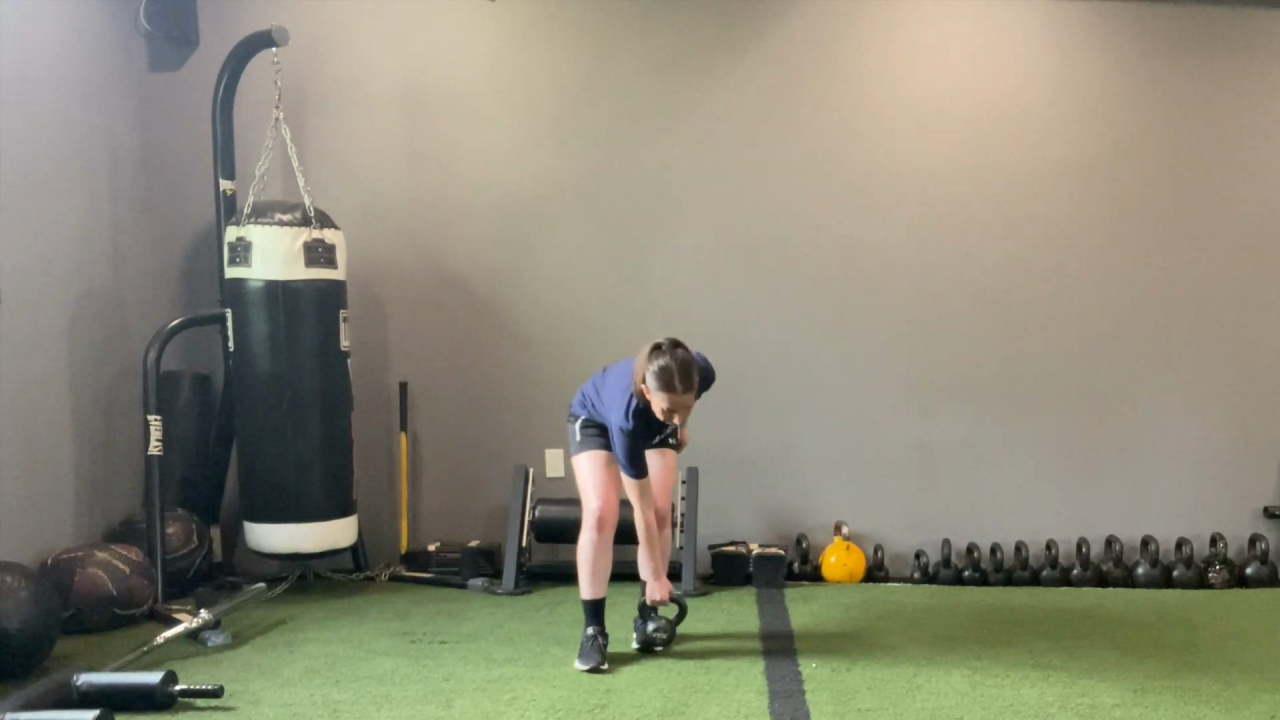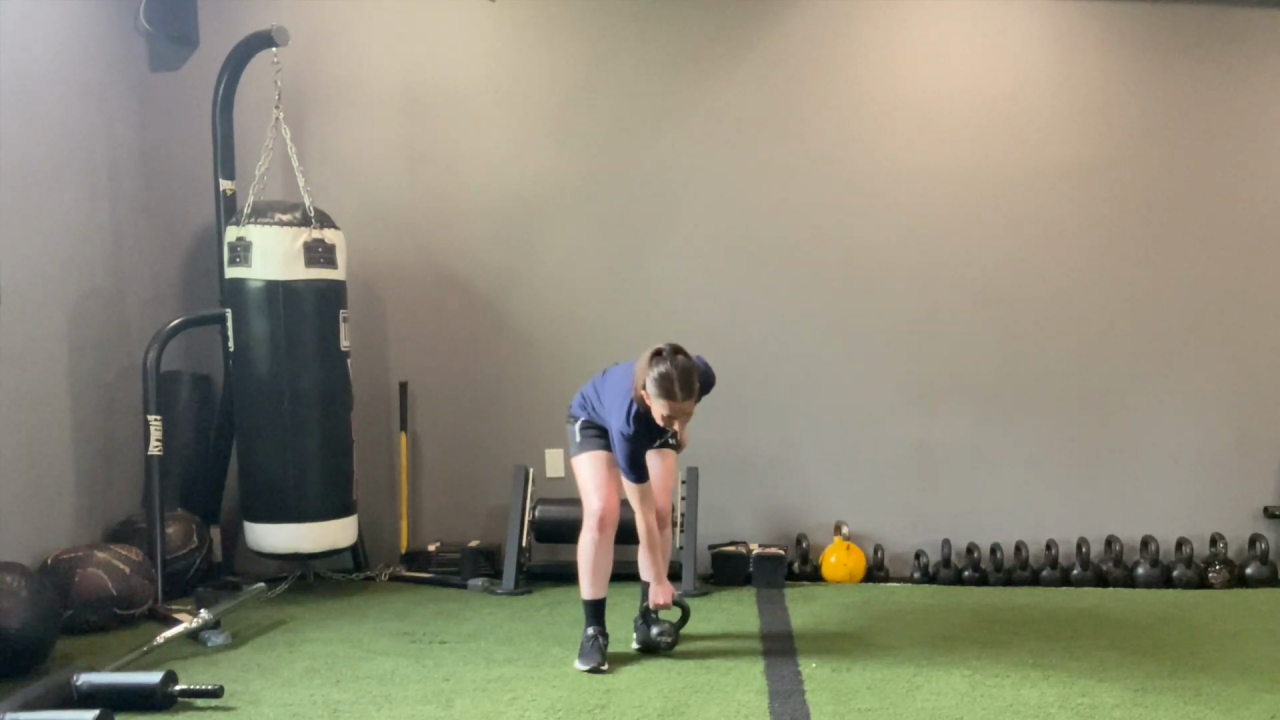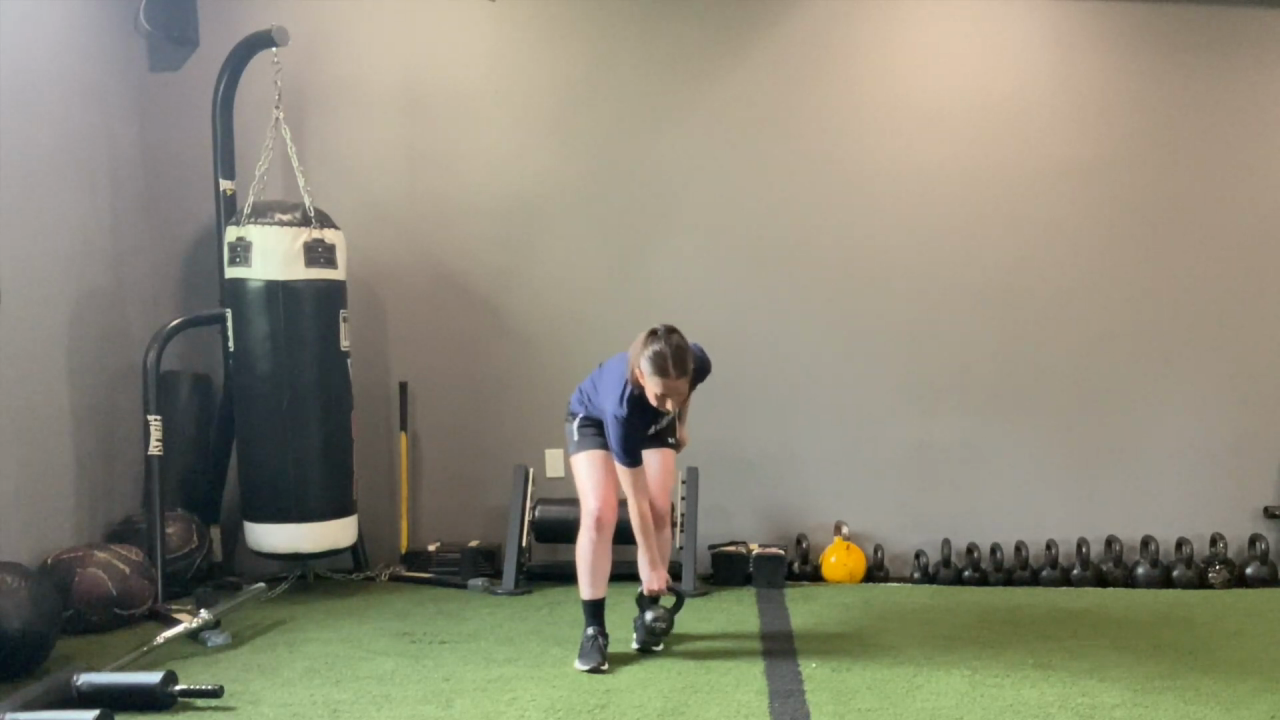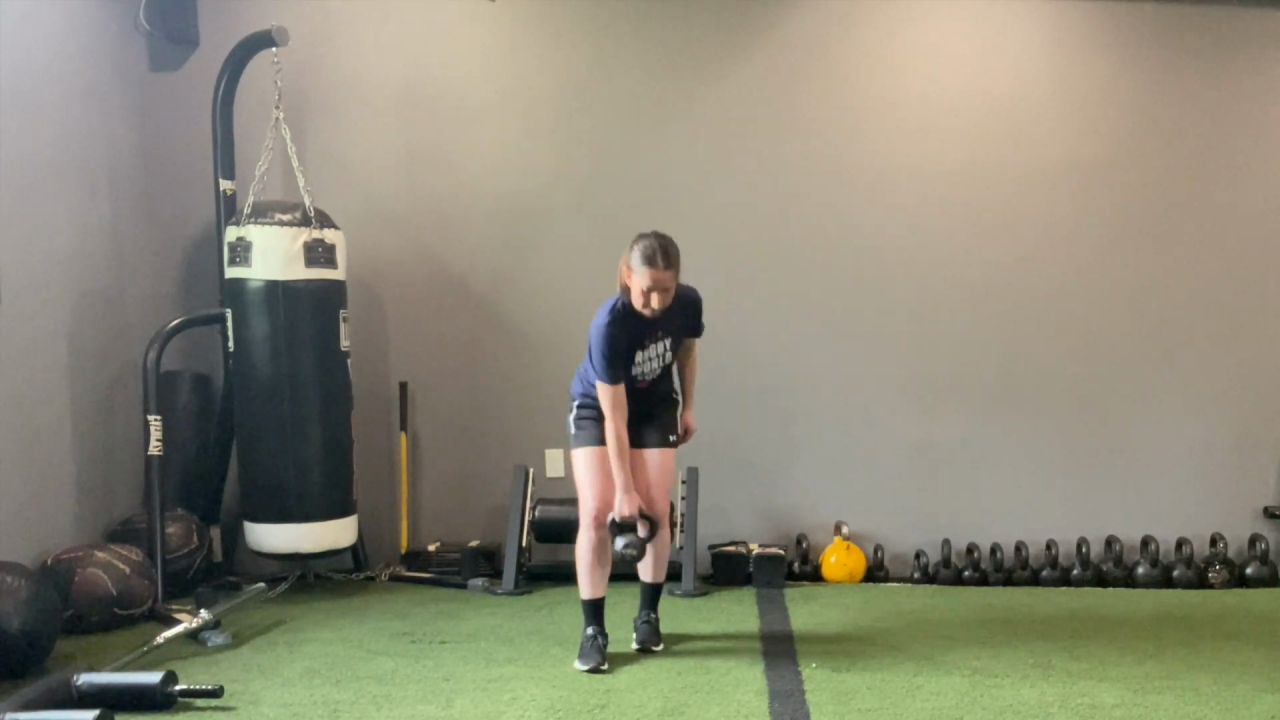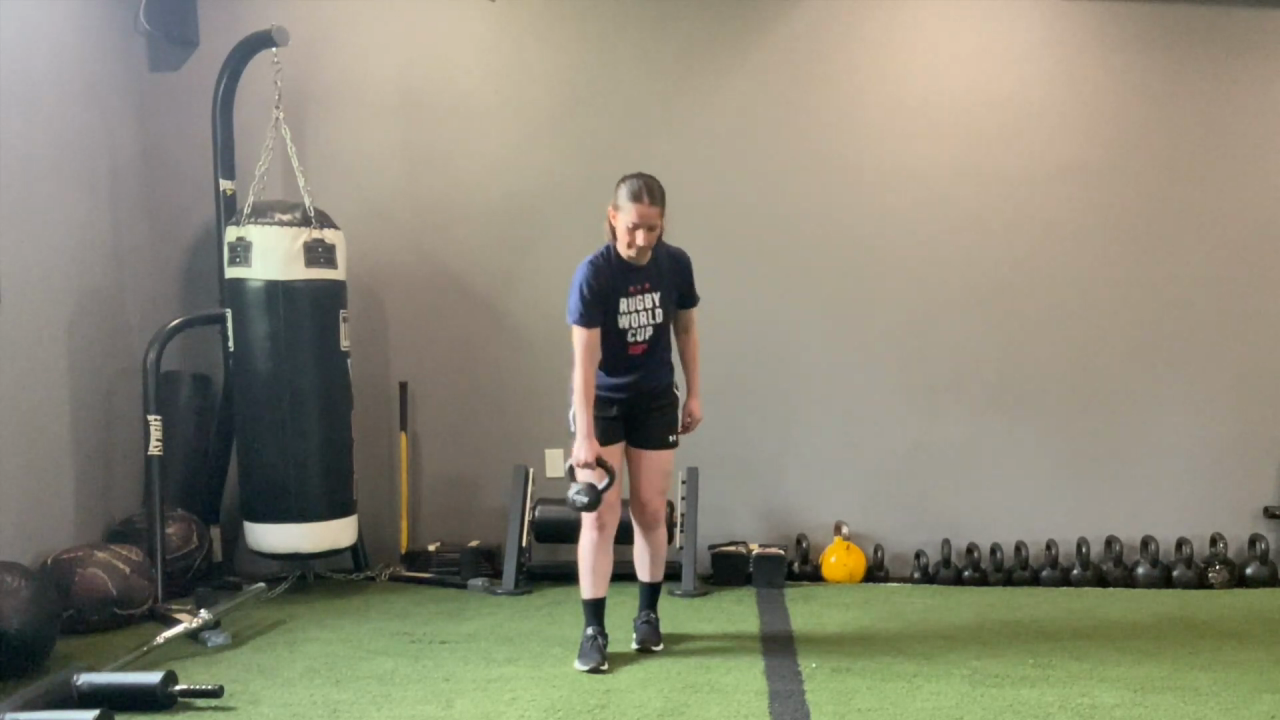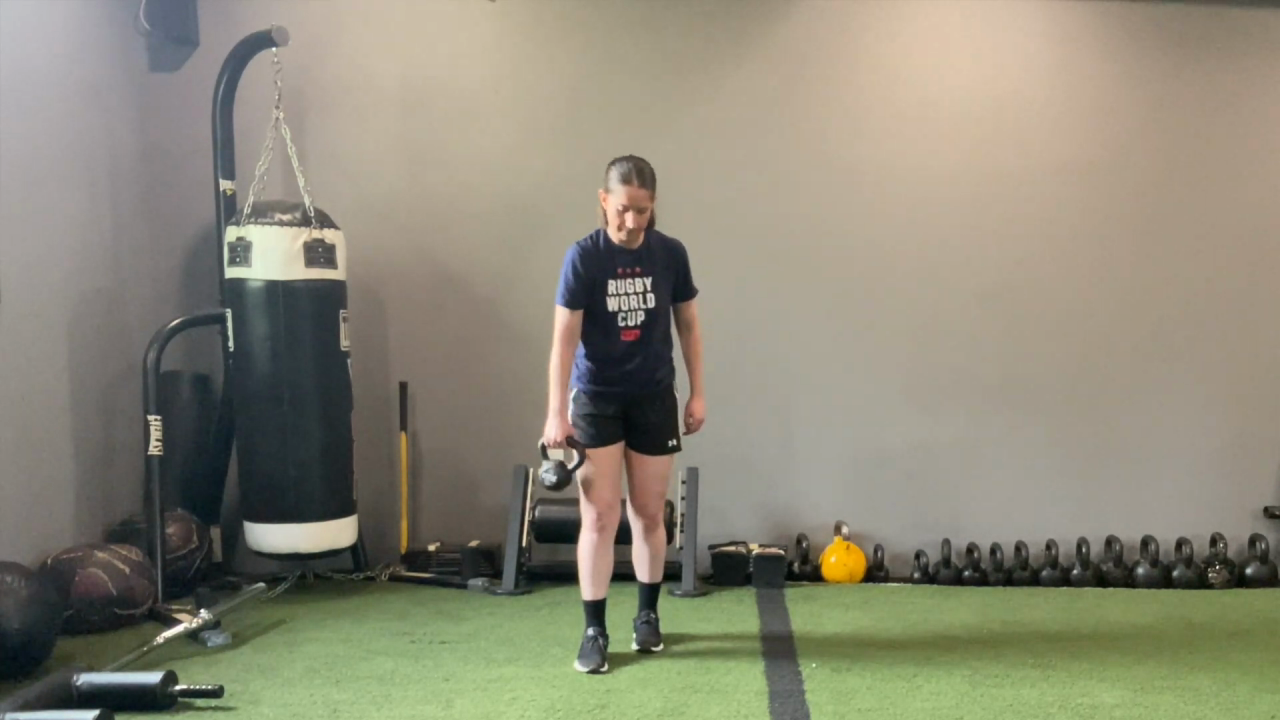
dt=0.4s
person 1, frame 1
left shoulder: (701, 373)
right shoulder: (628, 415)
right elbow: (641, 509)
left wrist: (681, 427)
right wrist: (656, 576)
left hip: (654, 428)
right hip: (594, 422)
left knee: (662, 510)
right knee: (600, 513)
right ankle: (593, 630)
person 1, frame 2
left shoulder: (701, 377)
right shoulder: (629, 421)
right elbow: (643, 515)
left wrist: (680, 429)
right wrist: (659, 580)
left hip: (652, 426)
right hip: (593, 421)
left knee: (662, 510)
right knee: (601, 513)
right ankle: (594, 630)
person 1, frame 3
left shoulder: (698, 363)
right shoulder: (623, 404)
right elbow: (636, 499)
left wrist: (680, 423)
right wrist: (652, 567)
left hip: (653, 427)
right hip: (593, 420)
left knee: (661, 511)
right knee: (599, 513)
right ankle: (593, 631)
person 1, frame 4
left shoulder: (688, 302)
right shoulder: (610, 324)
right elbow: (615, 418)
left wrist: (687, 405)
right wrist: (624, 490)
left hip: (656, 407)
right hip: (596, 409)
left knee: (656, 511)
right knee: (598, 513)
left ankle: (648, 616)
right ankle: (593, 631)
person 1, frame 5
left shoulder: (676, 264)
right shoulder: (594, 273)
left elbow: (685, 329)
right elbow: (585, 360)
left wrist: (693, 393)
right wrist: (584, 437)
left hip: (655, 400)
right hip: (602, 401)
left knee: (651, 512)
right knee: (599, 515)
left ankle: (648, 615)
right ankle: (593, 631)
person 1, frame 6
left shoulder: (671, 254)
right shoulder: (584, 256)
left elbow: (688, 325)
right elbow: (564, 337)
left wrist: (697, 393)
right wrist: (557, 413)
left hip: (654, 398)
right hip: (596, 401)
left knee: (649, 515)
right knee: (599, 516)
left ankle: (647, 616)
right ankle: (594, 631)
